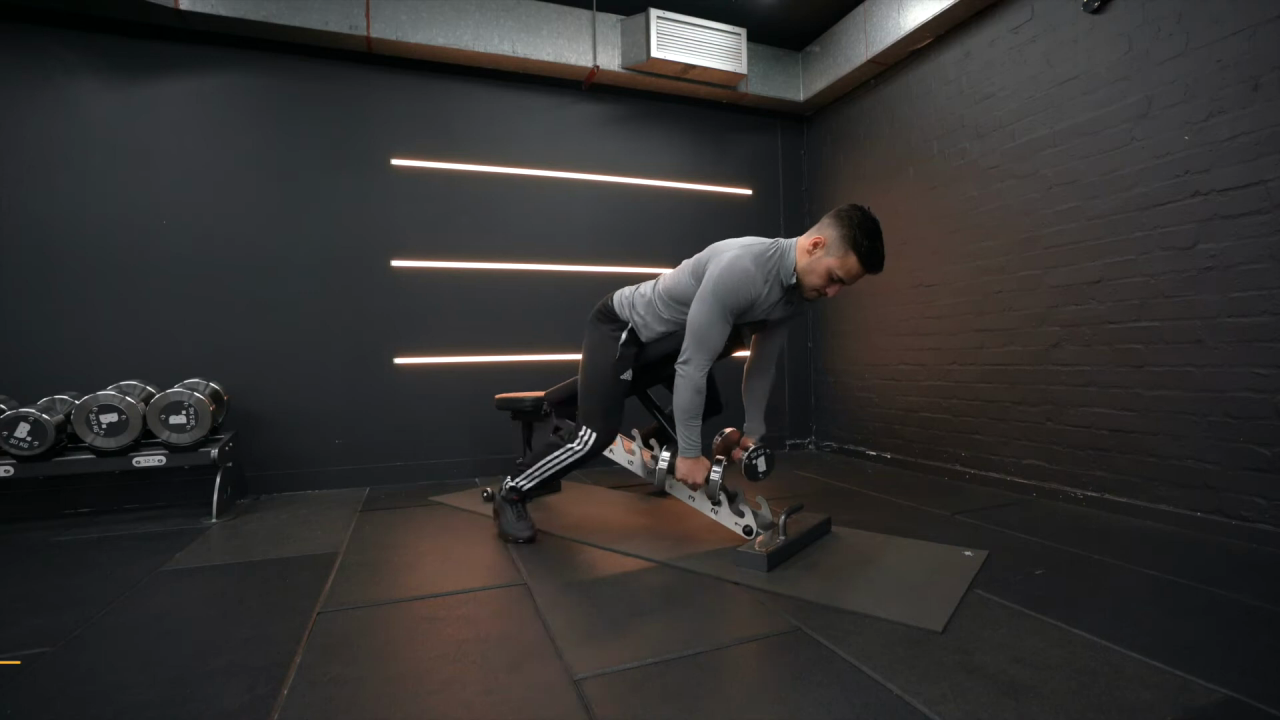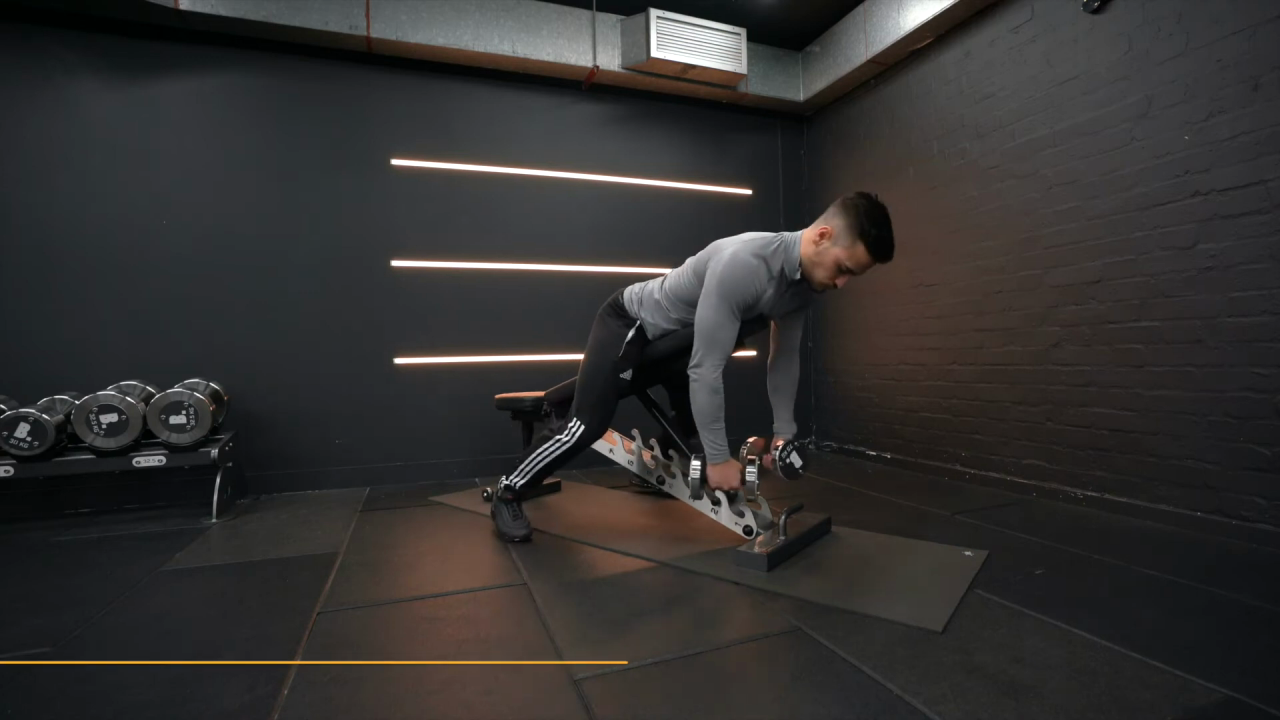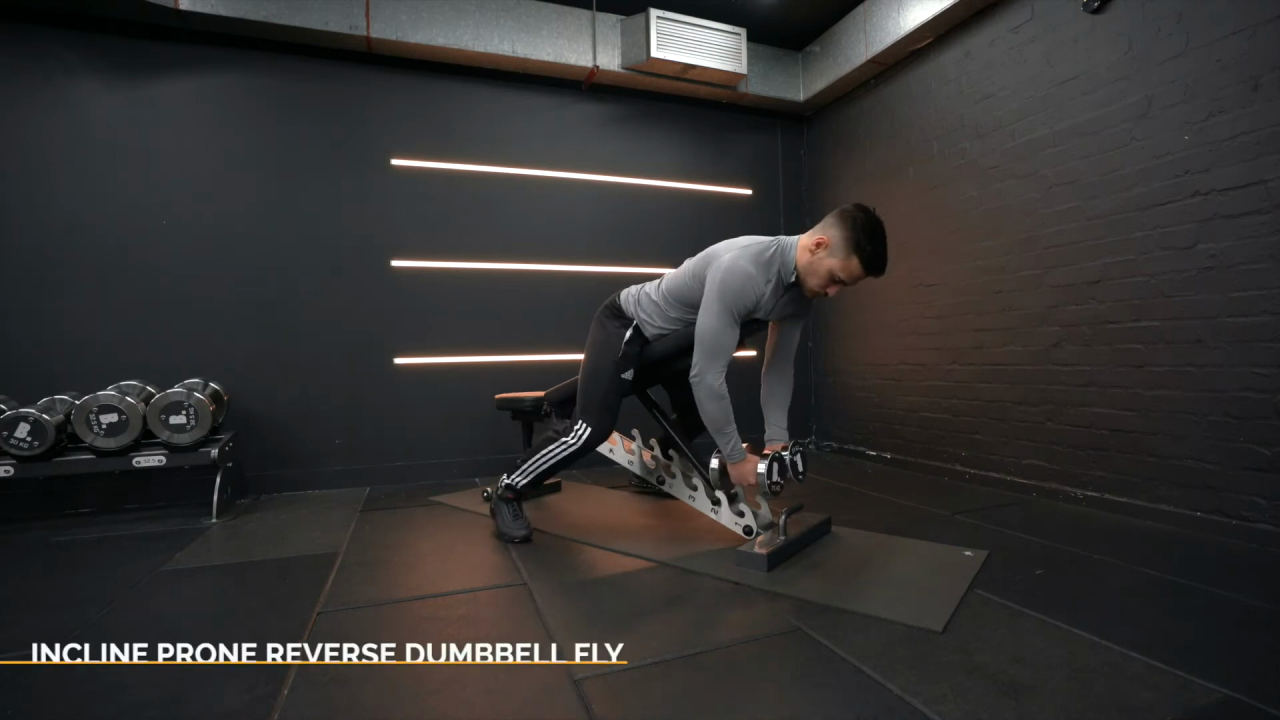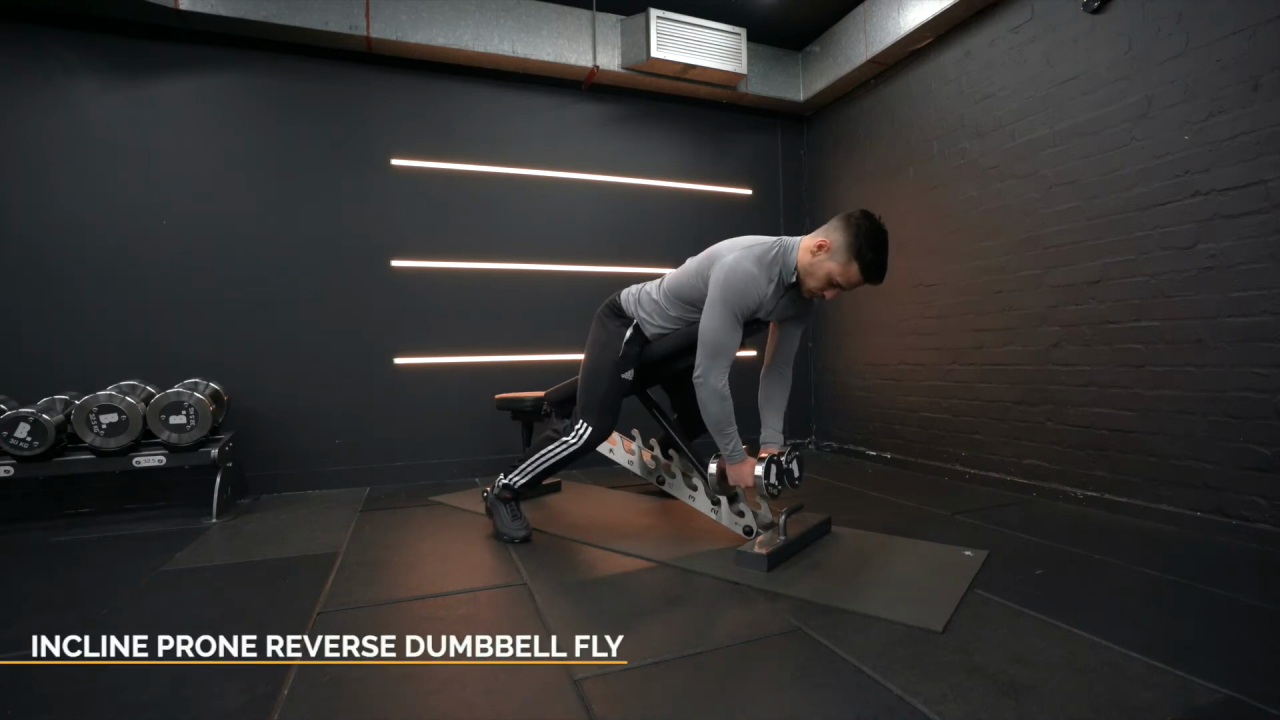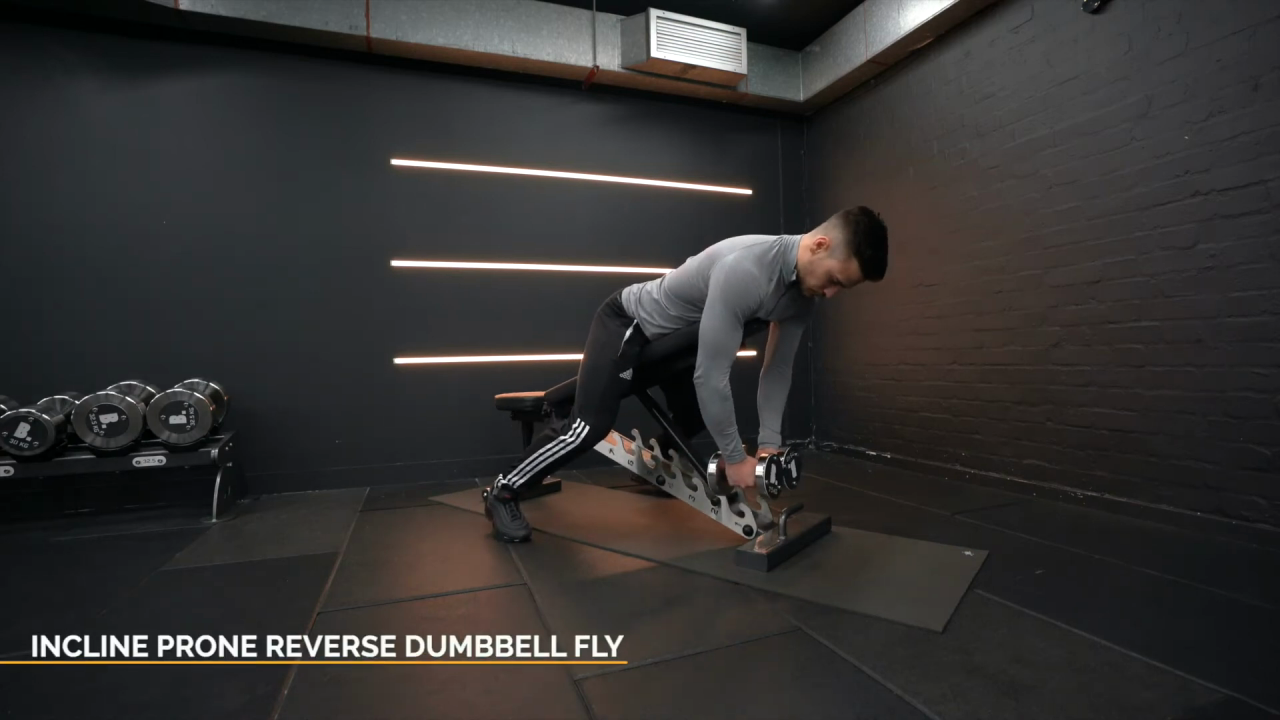
dt=1s
person 1, frame 1
left shoulder: (792, 293)
right shoulder: (741, 269)
left elbow: (762, 362)
right elbow: (693, 366)
left wrist: (752, 432)
right wrist: (689, 453)
left hip: (663, 335)
right hip: (620, 325)
left knee: (703, 406)
right knee: (597, 433)
right ankle: (512, 494)
person 1, frame 2
left shoulder: (803, 284)
right shoulder: (742, 265)
left elbow: (785, 358)
right elbow: (706, 368)
left wrist: (783, 431)
right wrist: (719, 459)
left hip: (674, 334)
right hip: (629, 323)
left knee: (699, 416)
right knee: (587, 425)
right ankle: (508, 494)
person 1, frame 3
left shoulder: (799, 291)
right shoulder: (741, 270)
left elbow: (779, 365)
right elbow: (707, 375)
left wrist: (776, 438)
right wrist: (736, 457)
left hip: (671, 335)
right hip: (627, 323)
left knee: (700, 413)
right knee: (593, 428)
right ankle: (507, 492)
person 1, frame 4
left shoulder: (801, 292)
right shoulder: (744, 270)
left elbow: (778, 367)
right elbow: (710, 375)
left wrist: (771, 443)
right wrist: (735, 458)
left hip: (673, 334)
right hip: (629, 323)
left knee: (698, 417)
right knee: (592, 426)
right ankle: (504, 492)
person 1, frame 5
left shoulder: (802, 290)
right shoulder: (744, 270)
left elbow: (778, 367)
right elbow: (710, 375)
left wrist: (769, 443)
right wrist: (735, 459)
left hip: (673, 333)
right hip: (629, 323)
left knee: (696, 417)
right knee: (591, 426)
right ankle: (503, 492)
